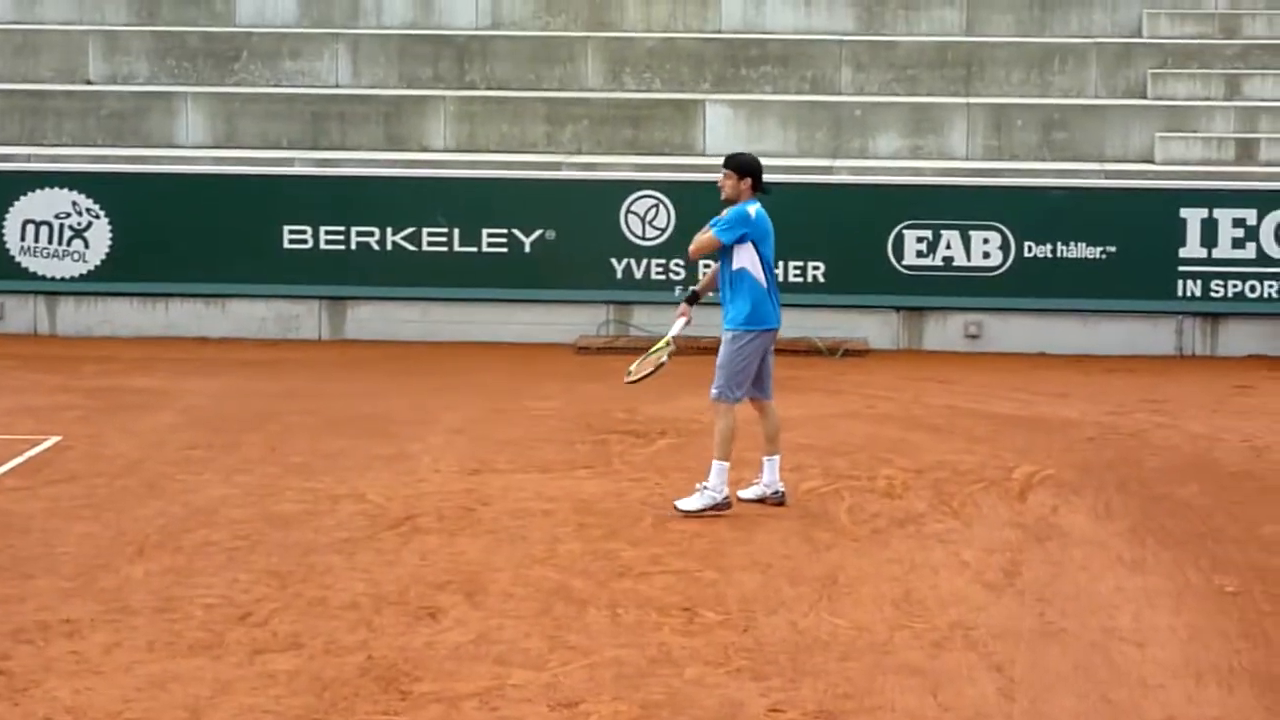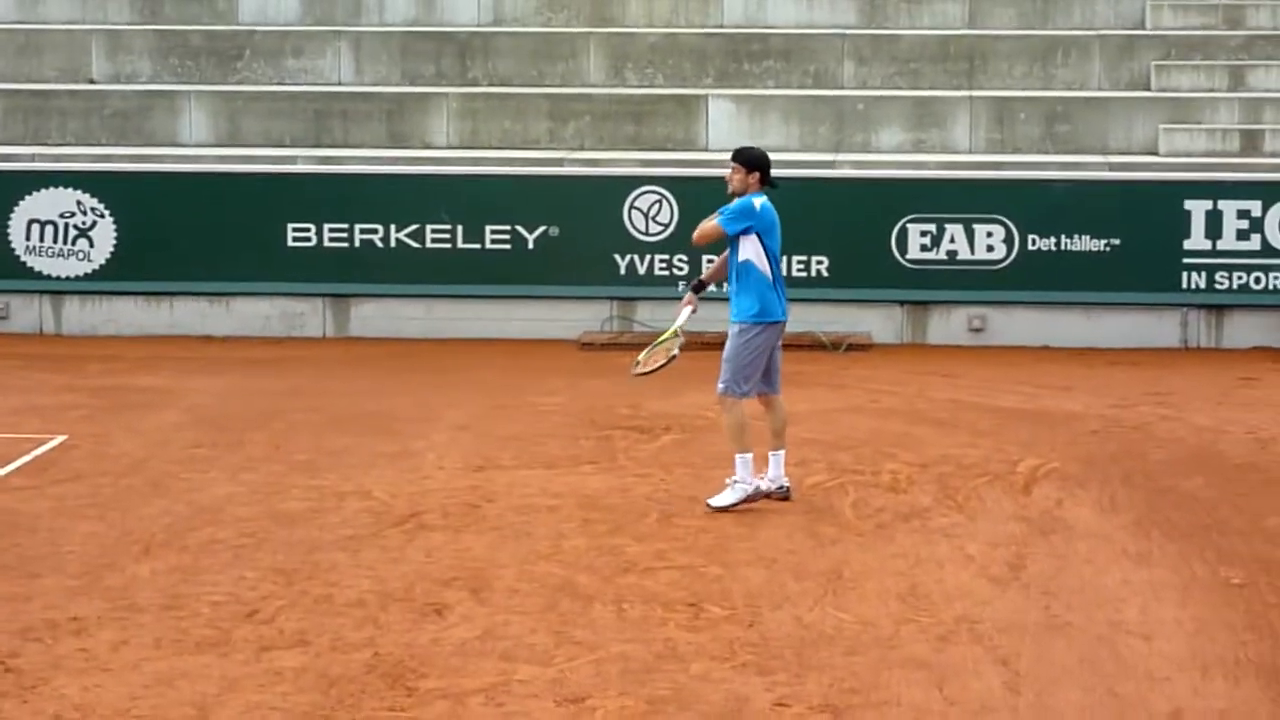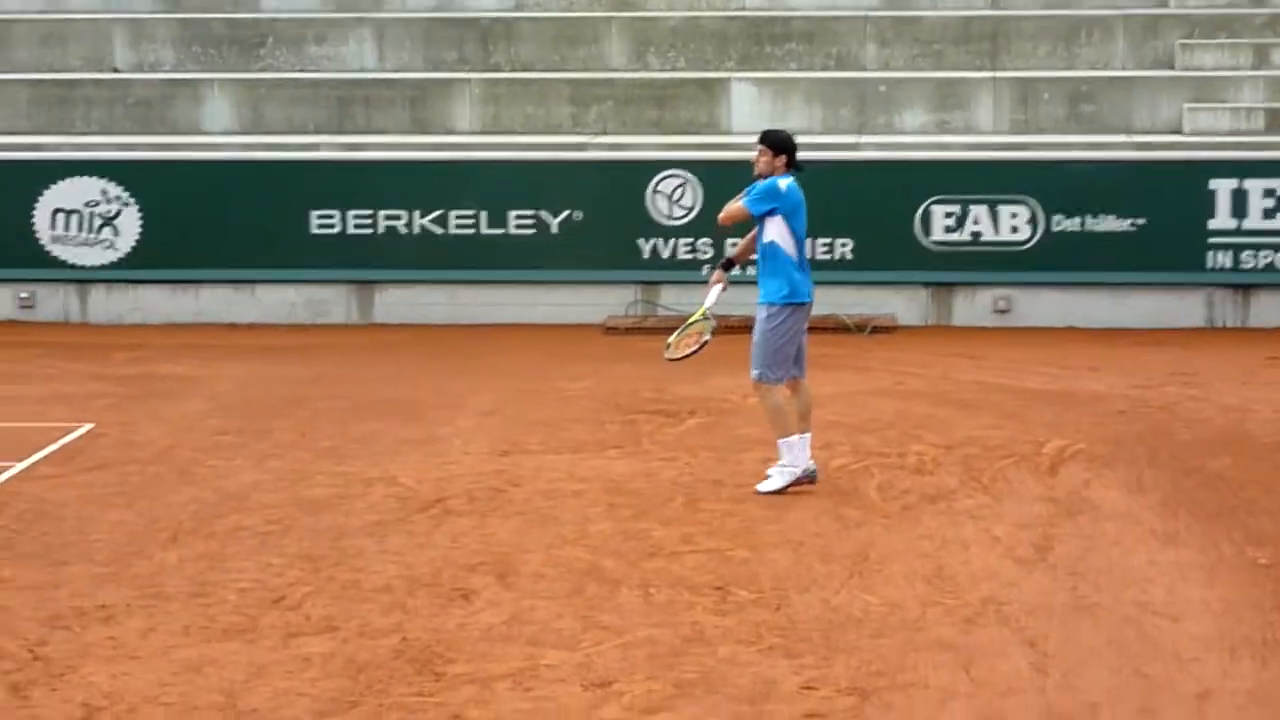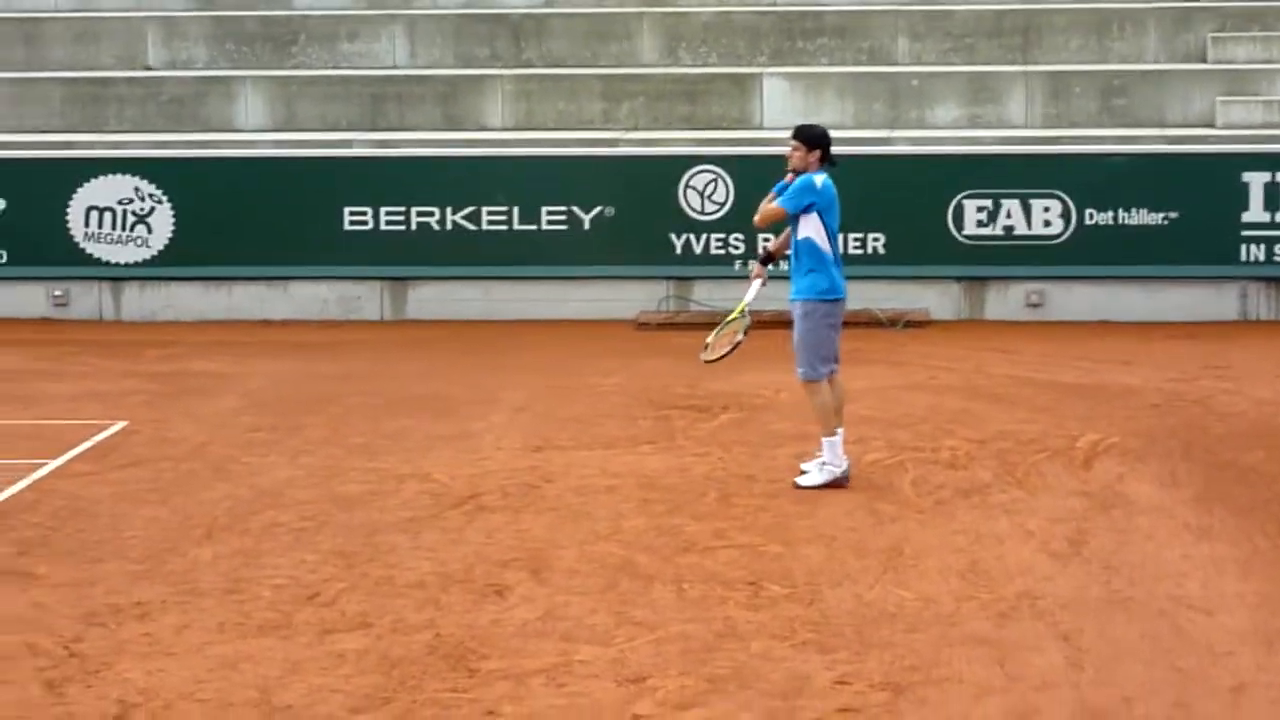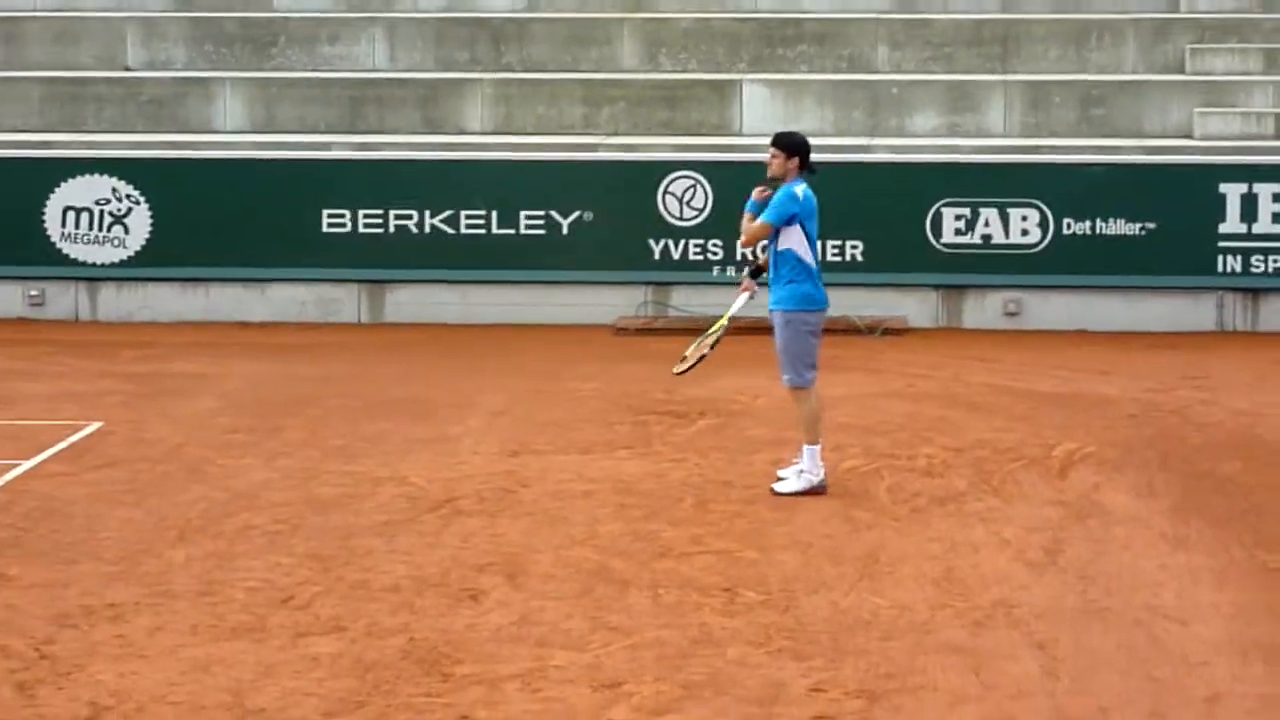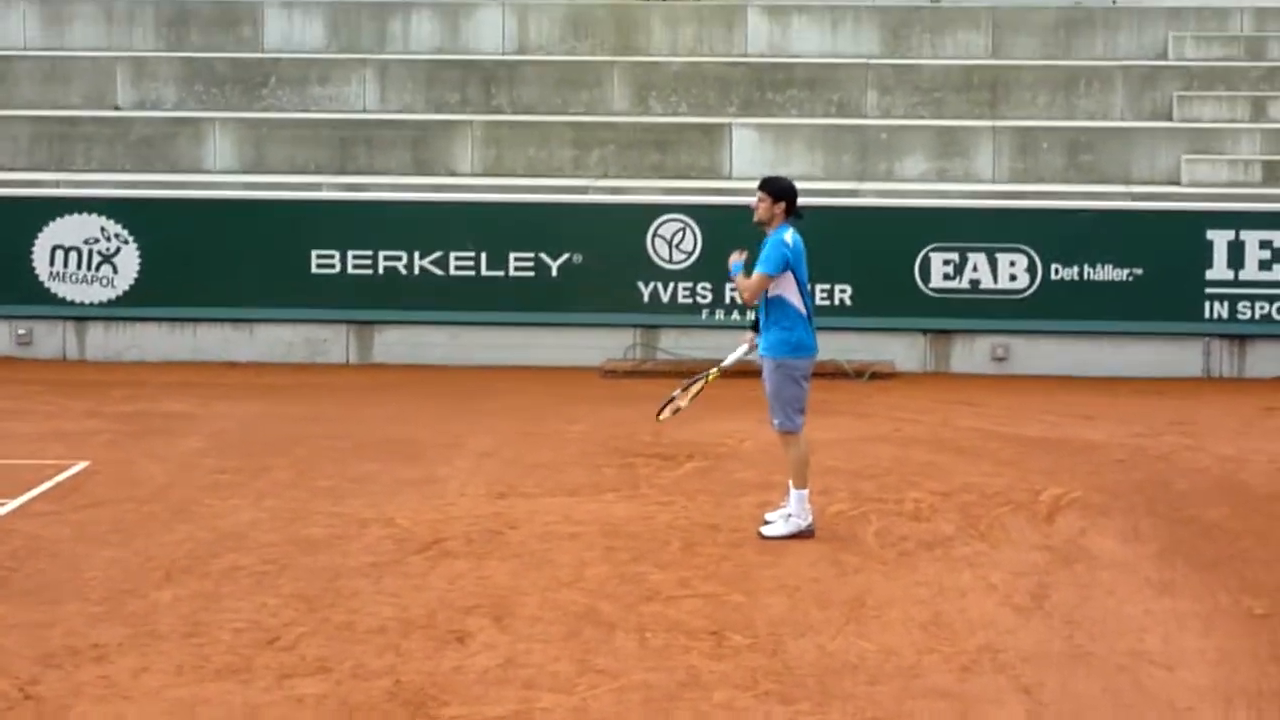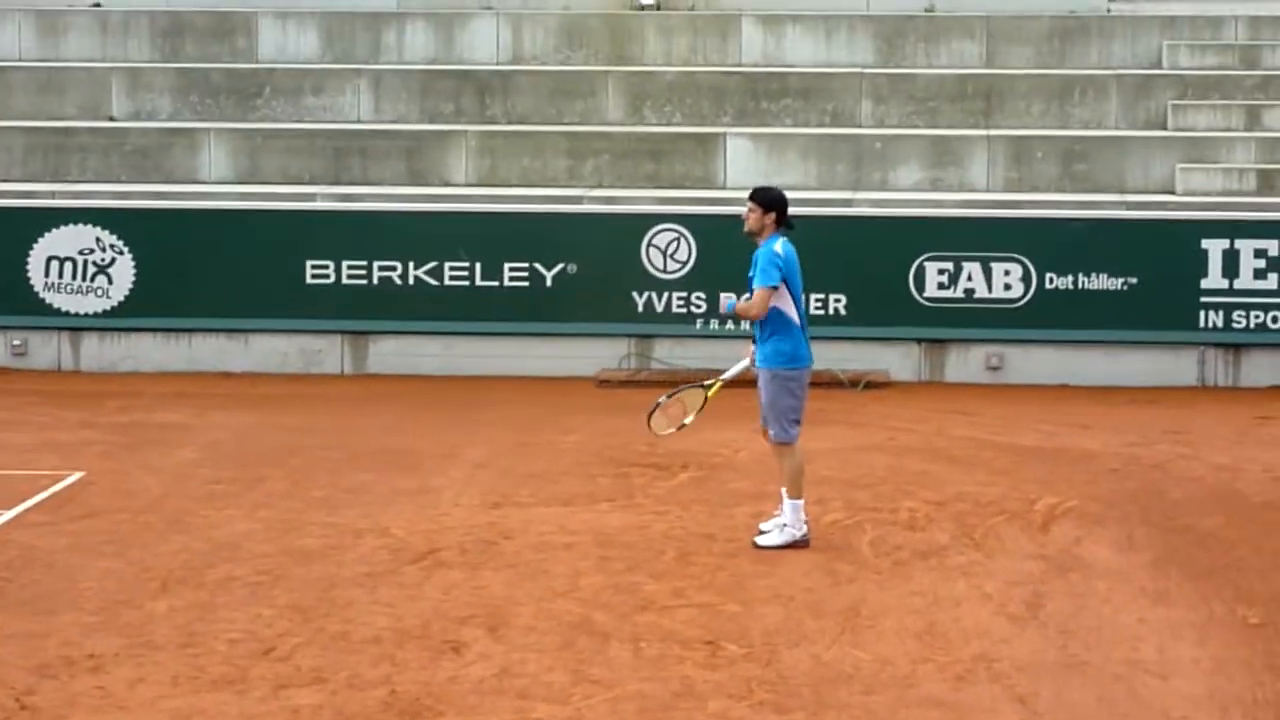
dt=0.1s
person 1, frame 1
left shoulder: (744, 215)
right shoulder: (749, 216)
left elbow: (695, 250)
right elbow: (724, 266)
left wrist: (717, 221)
right wrist: (692, 298)
left hip: (747, 323)
right hip: (760, 320)
left knee: (723, 400)
right knee: (762, 400)
left ankle: (715, 487)
right ankle: (771, 483)
person 1, frame 2
left shoulder: (748, 207)
right shoulder: (757, 209)
left elbow: (699, 237)
right elbow: (731, 256)
left wrist: (724, 209)
right wrist: (698, 286)
left hip: (754, 316)
right hip: (767, 314)
left knee: (730, 394)
right knee: (769, 395)
left ankle: (744, 480)
right ankle: (776, 478)
person 1, frame 3
left shoulder: (774, 188)
right shoulder: (783, 190)
left elbow: (725, 217)
right elbow: (758, 234)
left wrist: (750, 189)
right wrist: (727, 264)
left hip: (781, 298)
right hip: (791, 296)
left knee: (766, 379)
right knee: (792, 379)
left ankle: (794, 464)
right ankle: (800, 460)
person 1, frame 4
left shoulder: (809, 184)
right shoulder: (816, 186)
left elbow: (761, 219)
right elbow: (795, 230)
left wrist: (781, 186)
right wrist: (766, 258)
left hip: (816, 294)
right hip: (825, 291)
left knee: (813, 377)
right knee: (827, 374)
left ankle: (833, 464)
right ankle: (834, 455)
person 1, frame 5
left shoulder: (789, 195)
right shoulder: (797, 194)
left elbow: (748, 236)
left wrist: (752, 204)
right wrist: (755, 271)
left hip: (796, 303)
right hip: (795, 300)
left knee: (799, 385)
right knee: (801, 383)
left ankle: (812, 473)
right ankle: (810, 461)
person 1, frame 6
left shoulder: (779, 242)
right shoulder: (784, 239)
left elbow: (749, 293)
left wrist: (735, 267)
right wrist: (759, 326)
left hip: (786, 349)
right hip: (785, 345)
left knee: (789, 430)
right knee: (788, 428)
left ankle: (800, 517)
right ankle: (797, 505)
person 1, frame 7
left shoulder: (769, 254)
right shoulder: (781, 249)
left elbow: (757, 310)
left wrist: (731, 307)
right wrist: (759, 343)
left hip: (782, 360)
right hip: (781, 356)
left knee: (783, 440)
right knee: (774, 435)
left ankle: (795, 527)
right ankle: (791, 514)
